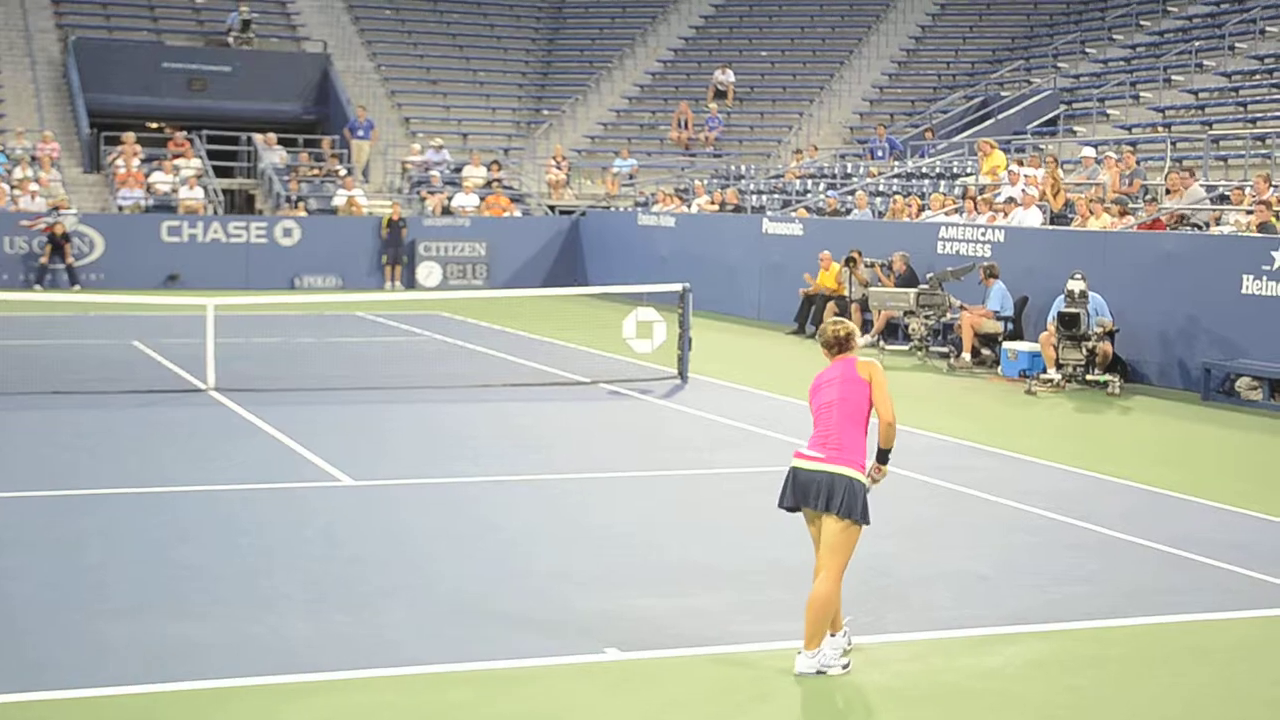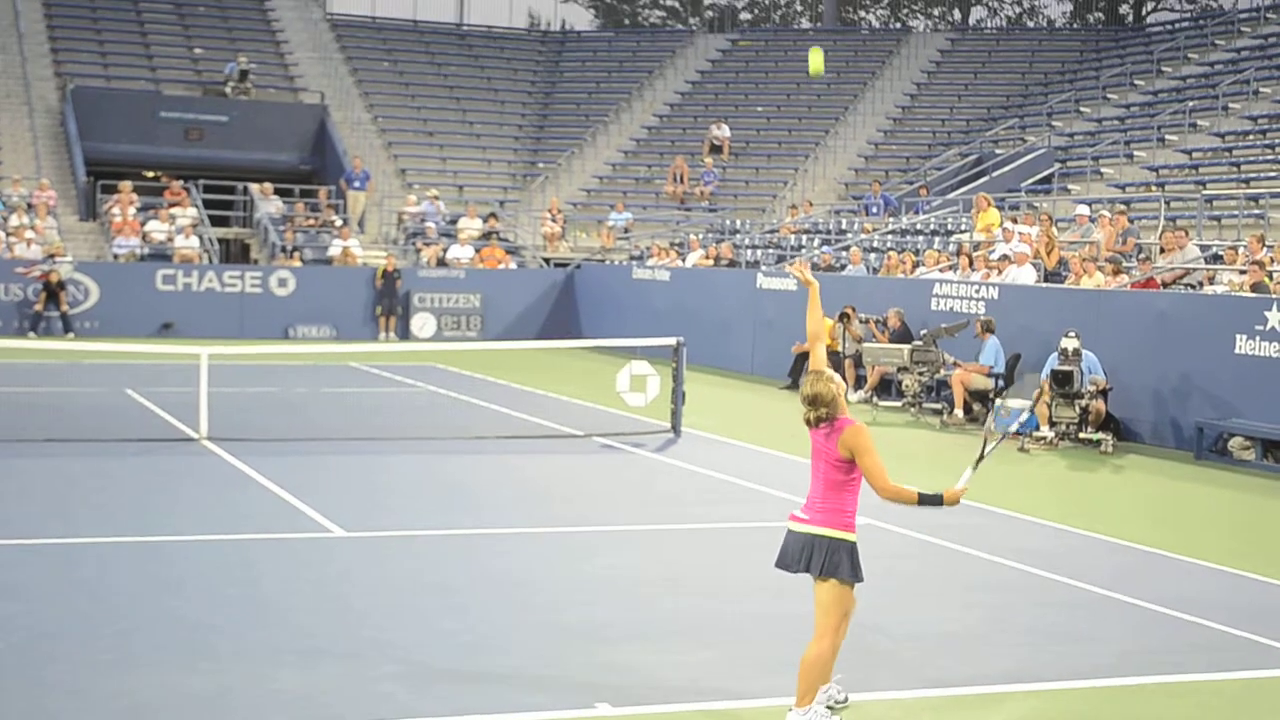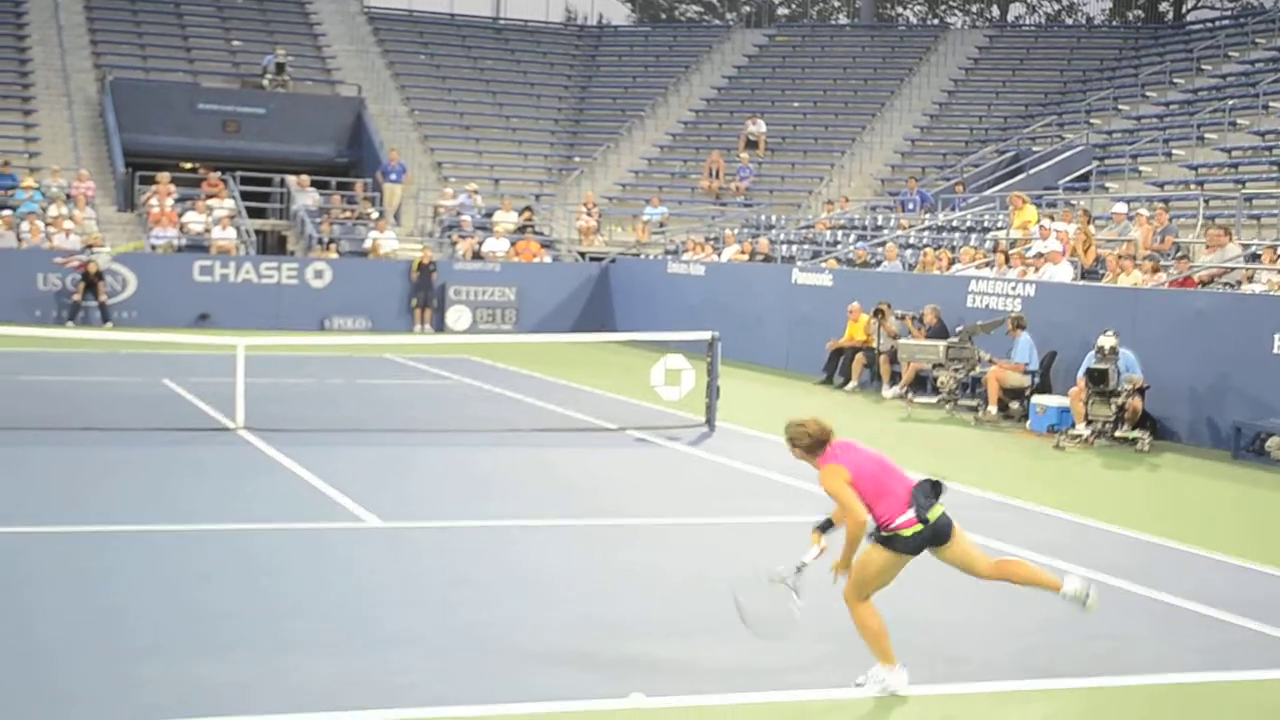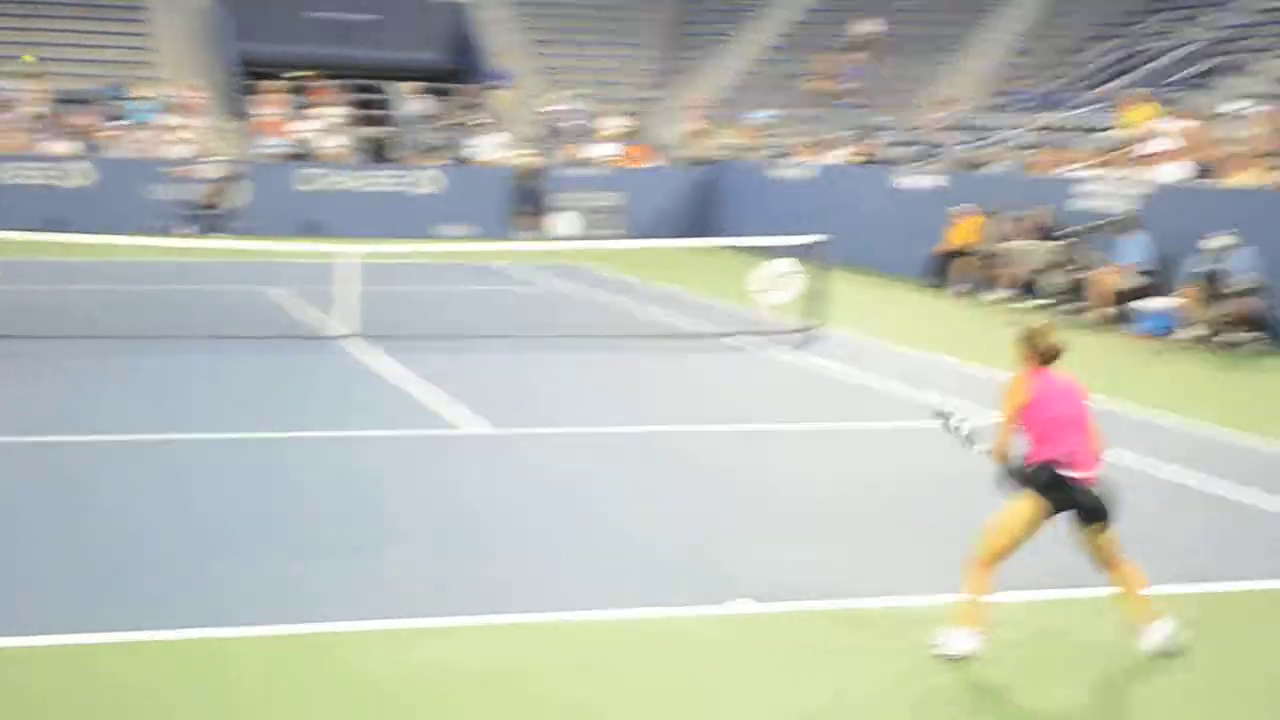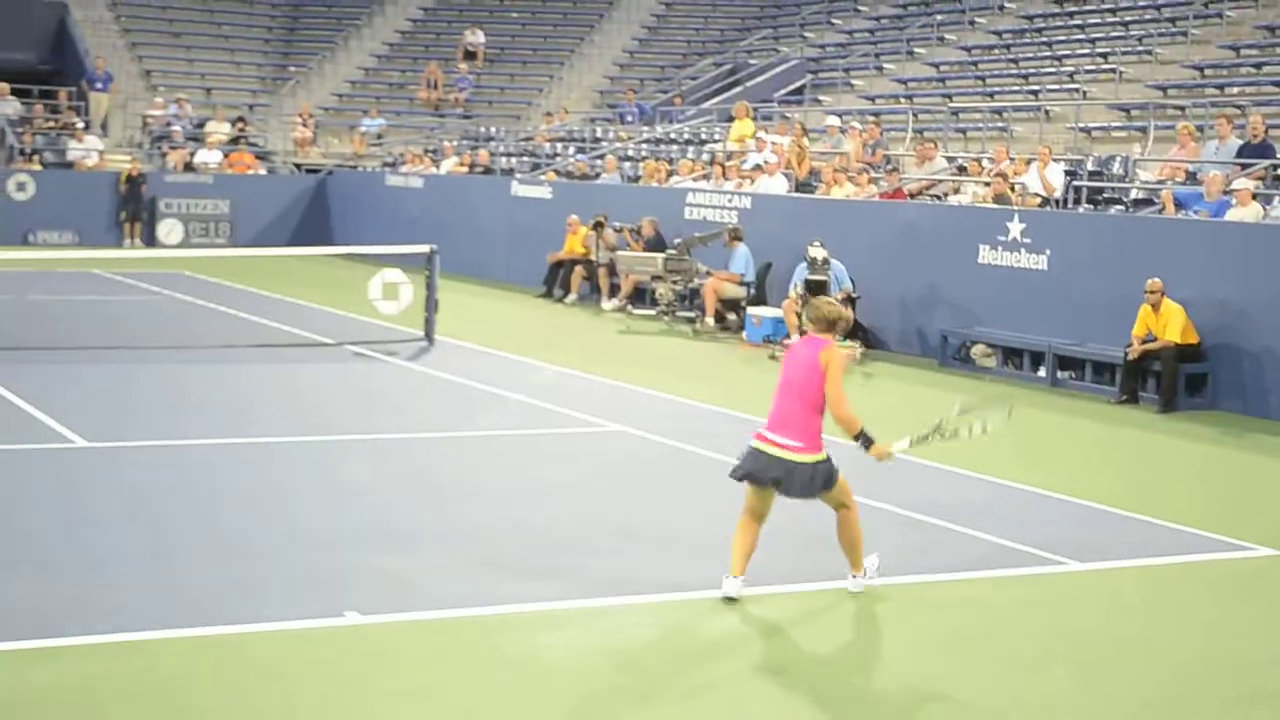
dt=1s
person 1, frame 1
left shoulder: (819, 380)
right shoulder: (868, 368)
right elbow: (887, 419)
right wrist: (881, 461)
left hip: (805, 468)
right hip: (841, 477)
left knee: (827, 564)
right knee: (831, 572)
left ankle: (835, 633)
right ankle: (810, 654)
person 1, frame 2
left shoulder: (817, 419)
right shoulder: (853, 433)
left elbow: (815, 341)
right elbow: (885, 489)
left wrist: (812, 288)
right wrist: (940, 497)
left hip: (805, 529)
right hip: (832, 539)
left knee: (841, 612)
right knee: (827, 629)
person 1, frame 3
left shoulder: (829, 472)
right shoulder: (845, 446)
left elbow: (859, 520)
left wrist: (845, 560)
right wrist: (823, 526)
left hip: (905, 528)
right hip: (928, 510)
left knee: (854, 595)
right knee: (986, 567)
left ankle: (889, 671)
right ankle: (1067, 585)
person 1, frame 4
left shoulder: (1021, 383)
right shoulder: (1073, 387)
left elbow: (1001, 447)
right elbow: (1095, 448)
left wrist: (1004, 462)
left hip: (1048, 480)
right hip: (1084, 485)
left knee: (984, 559)
right knee: (1111, 561)
left ankle: (964, 632)
right ankle: (1155, 628)
person 1, frame 5
left shoulder: (796, 347)
right shoulder: (834, 354)
right elbow: (838, 411)
right wrist: (869, 443)
left hip: (765, 448)
right hip: (805, 455)
left knee: (751, 518)
right knee: (845, 505)
left ankle: (733, 579)
right ankle: (858, 573)
